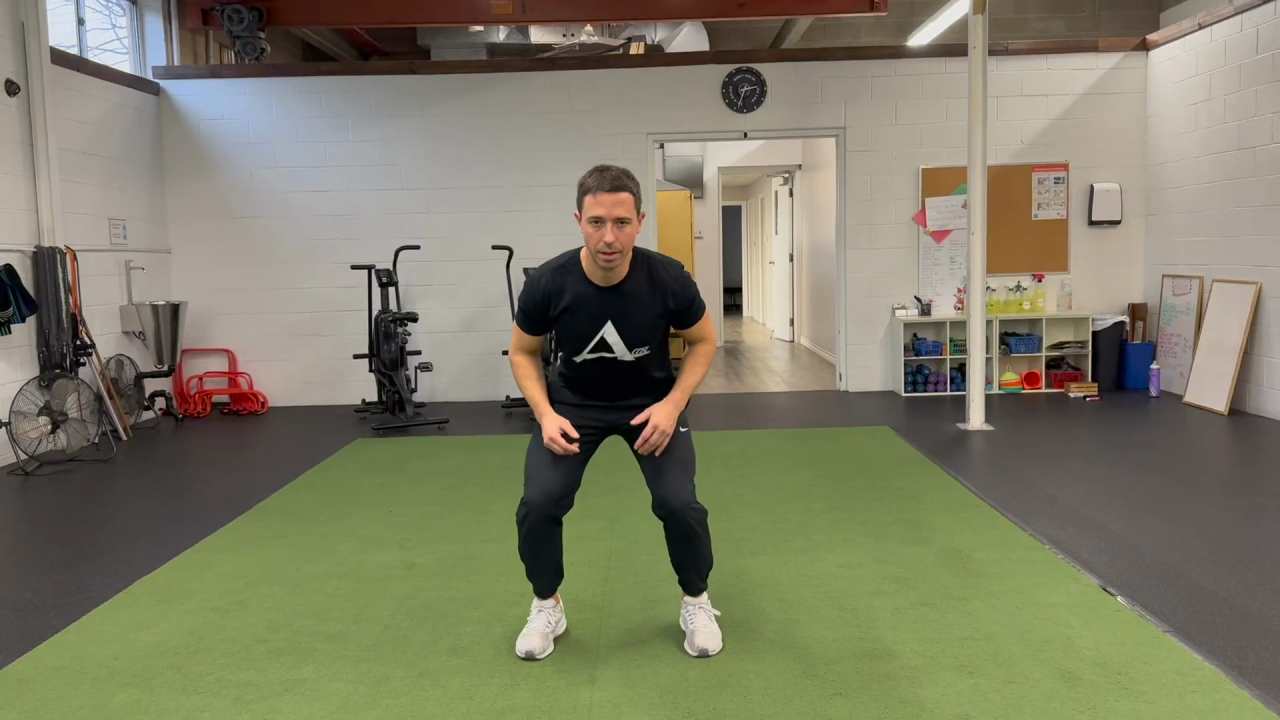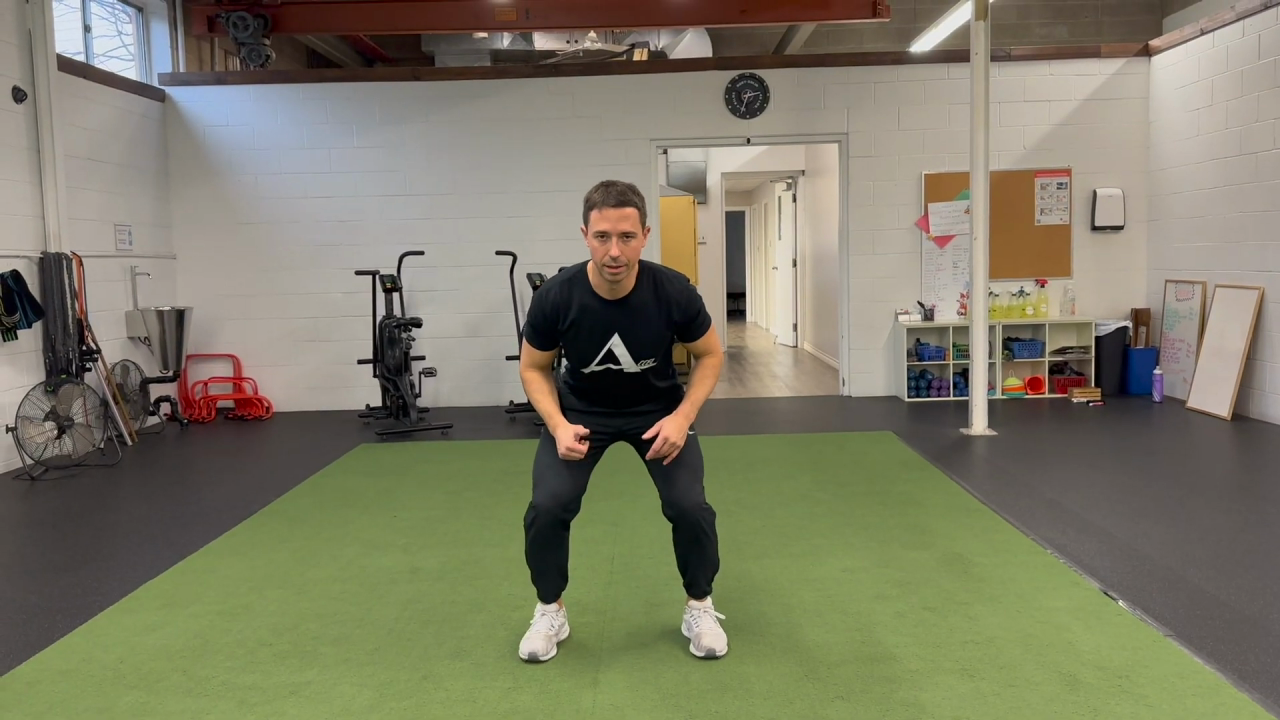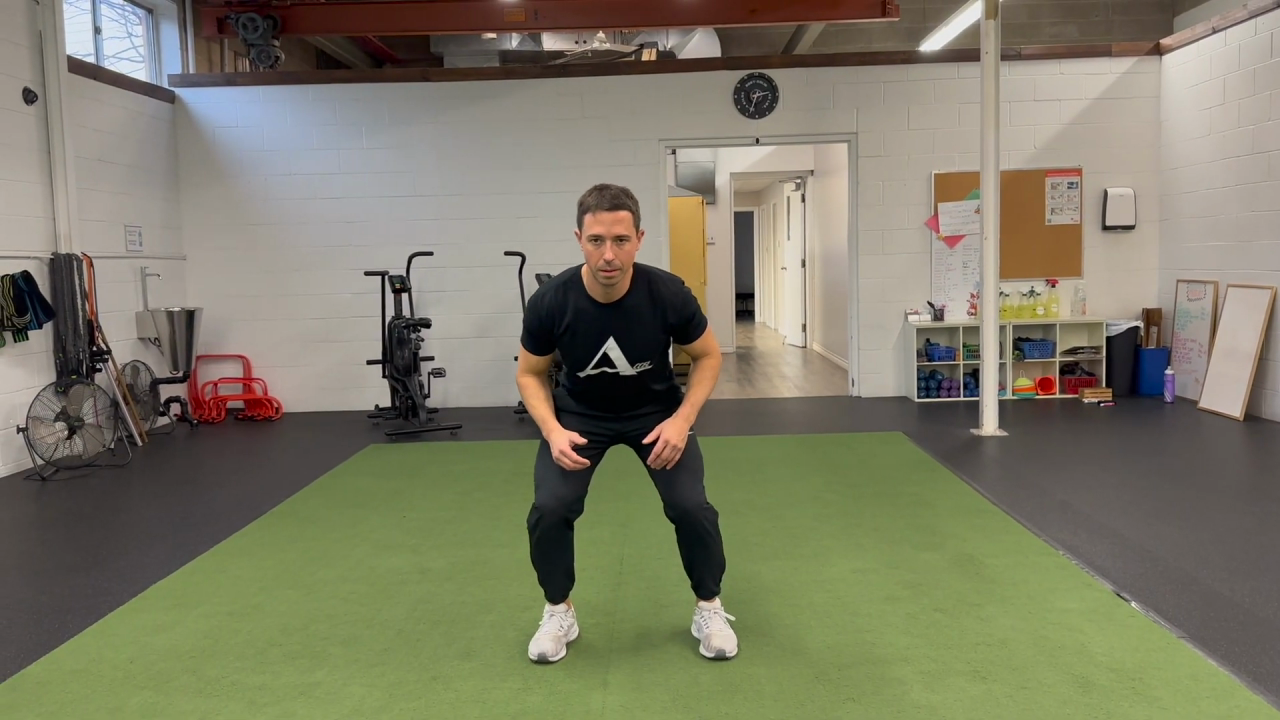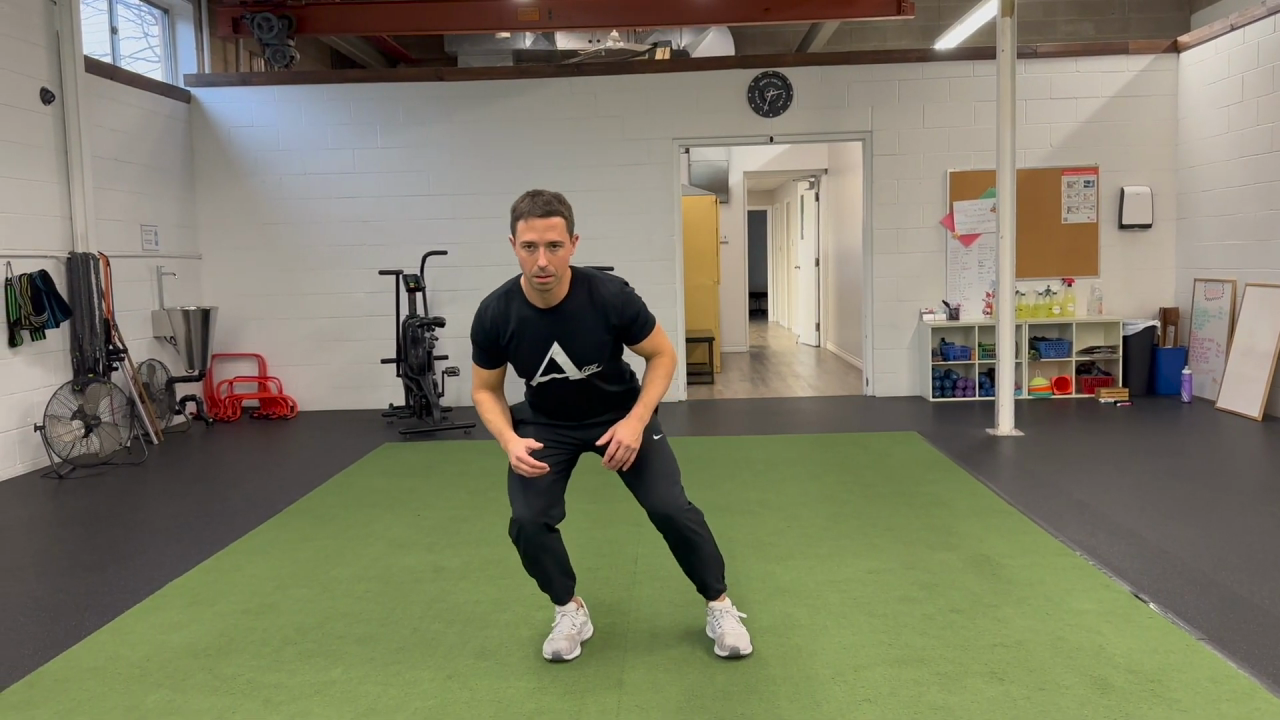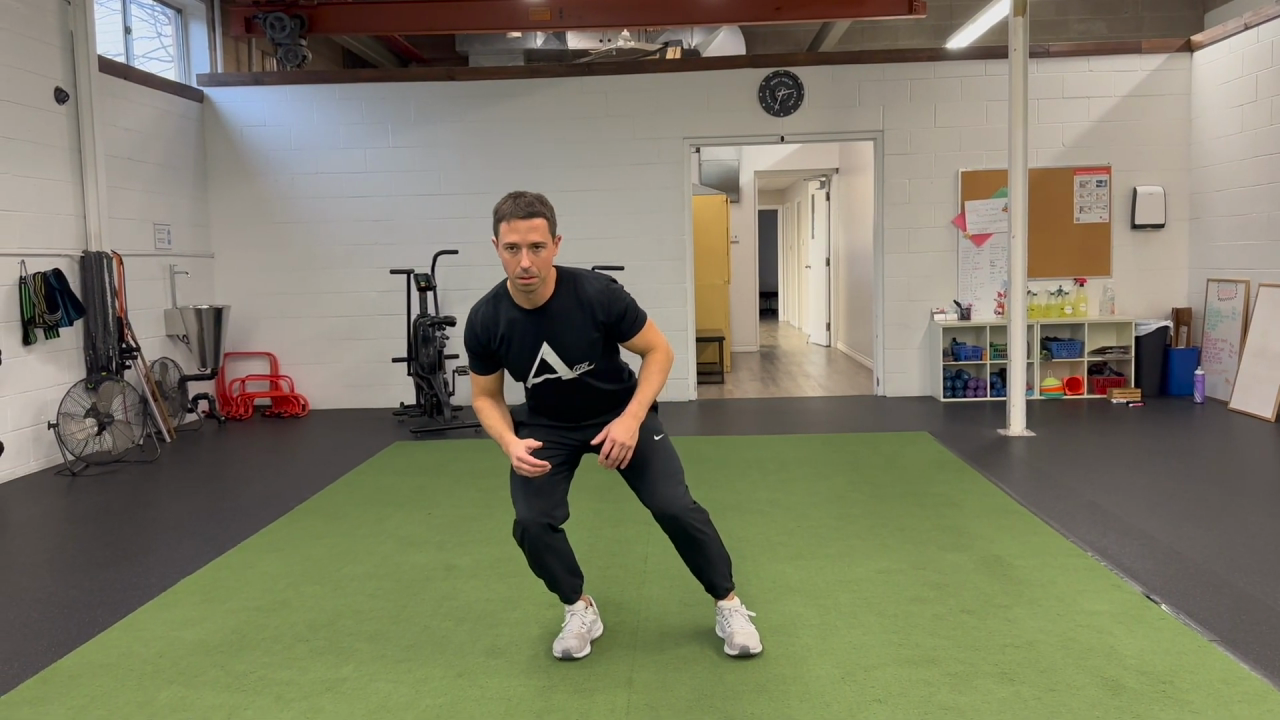
dt=1s
person 1, frame 1
left shoulder: (668, 280)
right shoulder: (548, 284)
left elbow: (703, 342)
right elbow: (522, 352)
left wrist: (672, 404)
right wrist: (545, 413)
left hip: (651, 403)
right hip: (573, 403)
left knee: (678, 503)
right knee: (539, 503)
left ankle: (696, 602)
right ankle: (547, 606)
person 1, frame 2
left shoulder: (674, 292)
right shoulder: (555, 297)
left elbow: (710, 355)
right elbow: (533, 368)
left wrist: (682, 417)
right wrist: (558, 425)
left hip: (658, 409)
right hip: (580, 409)
left knee: (690, 507)
right knee: (547, 507)
left ankle: (699, 607)
right ankle: (550, 611)
person 1, frame 3
left shoulder: (668, 295)
right shoulder: (550, 302)
left elbow: (708, 356)
right elbow: (530, 374)
left wrist: (682, 420)
right wrist: (553, 430)
left hip: (656, 410)
right hip: (579, 413)
left knee: (691, 506)
right knee: (549, 509)
left ankle: (709, 607)
right ankle: (559, 611)
person 1, frame 4
left shoulder: (610, 296)
right shoulder: (494, 314)
left elbow: (662, 356)
right elbow: (486, 390)
left wrist: (636, 421)
right wrist: (510, 440)
left hip: (619, 415)
right hip: (546, 423)
left knee: (670, 508)
right knee: (529, 520)
left ankle: (719, 605)
right ankle: (570, 610)
person 1, frame 5
left shoulder: (597, 294)
right shoulder: (485, 321)
left elbow: (658, 351)
right elbow: (486, 396)
left wrist: (631, 420)
right wrist: (510, 443)
left hip: (620, 413)
right hip: (546, 424)
left knee: (674, 507)
right knee: (532, 521)
left ankle: (728, 604)
right ankle: (580, 609)
